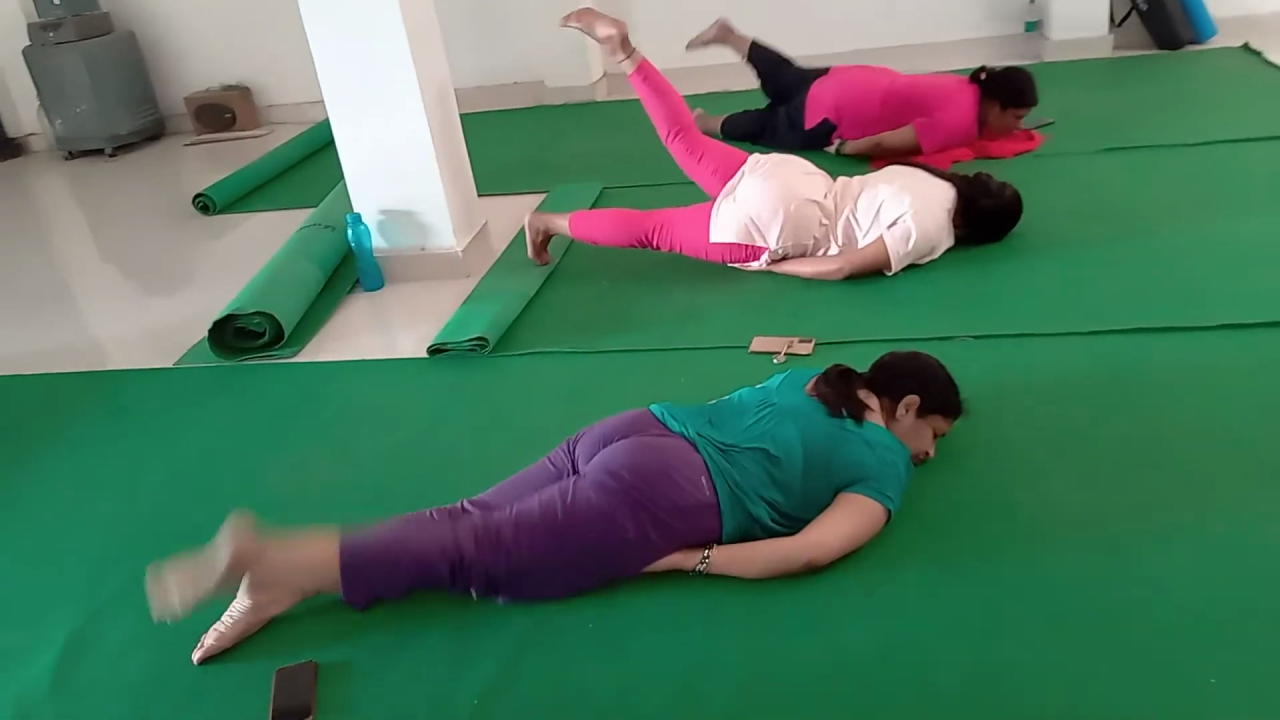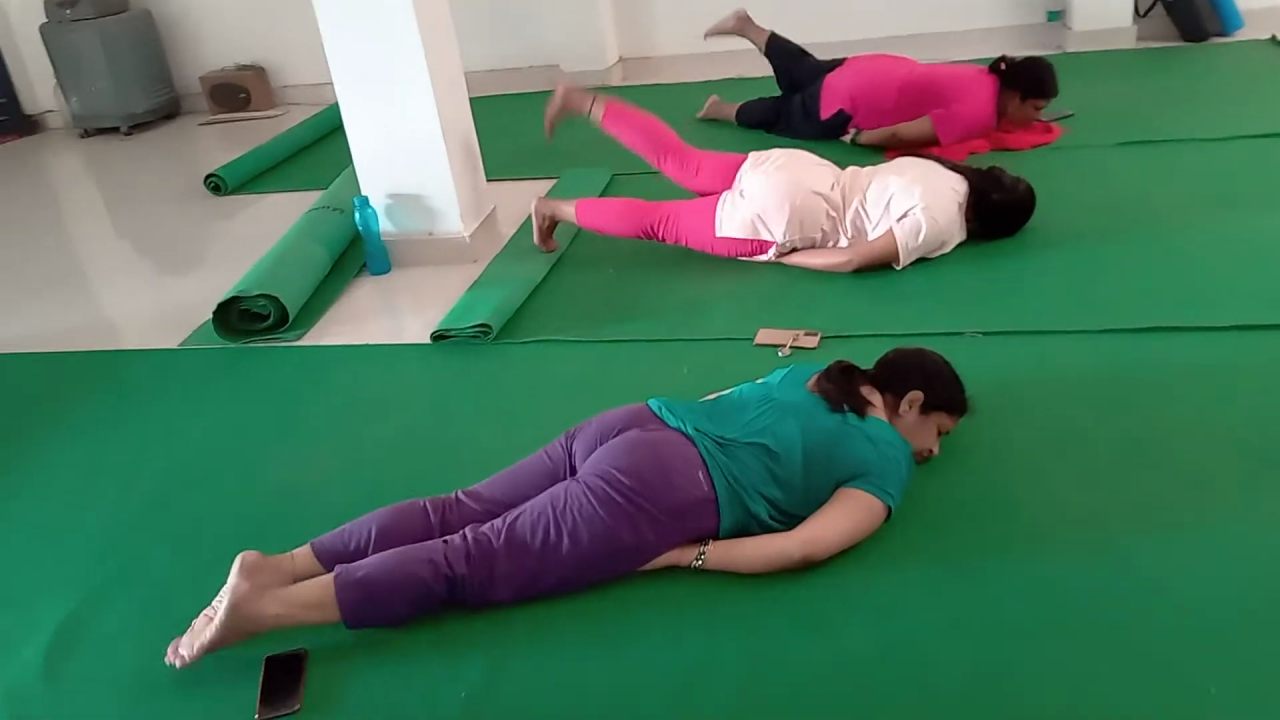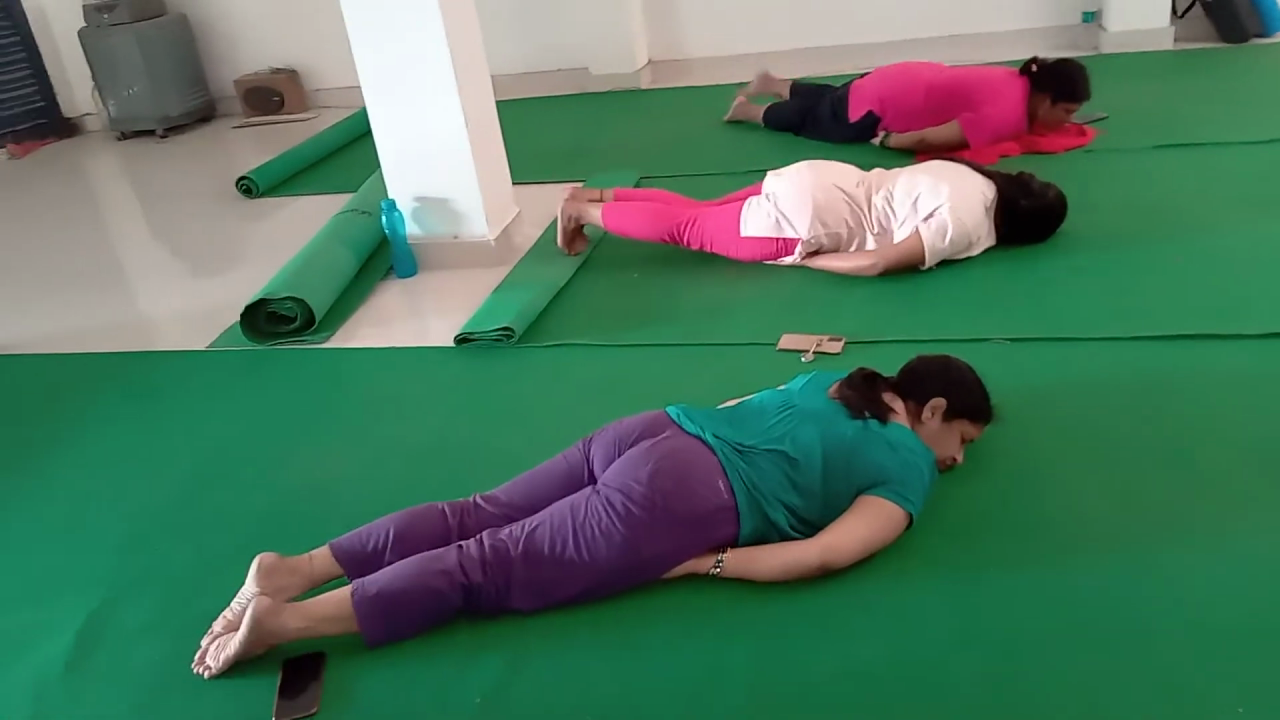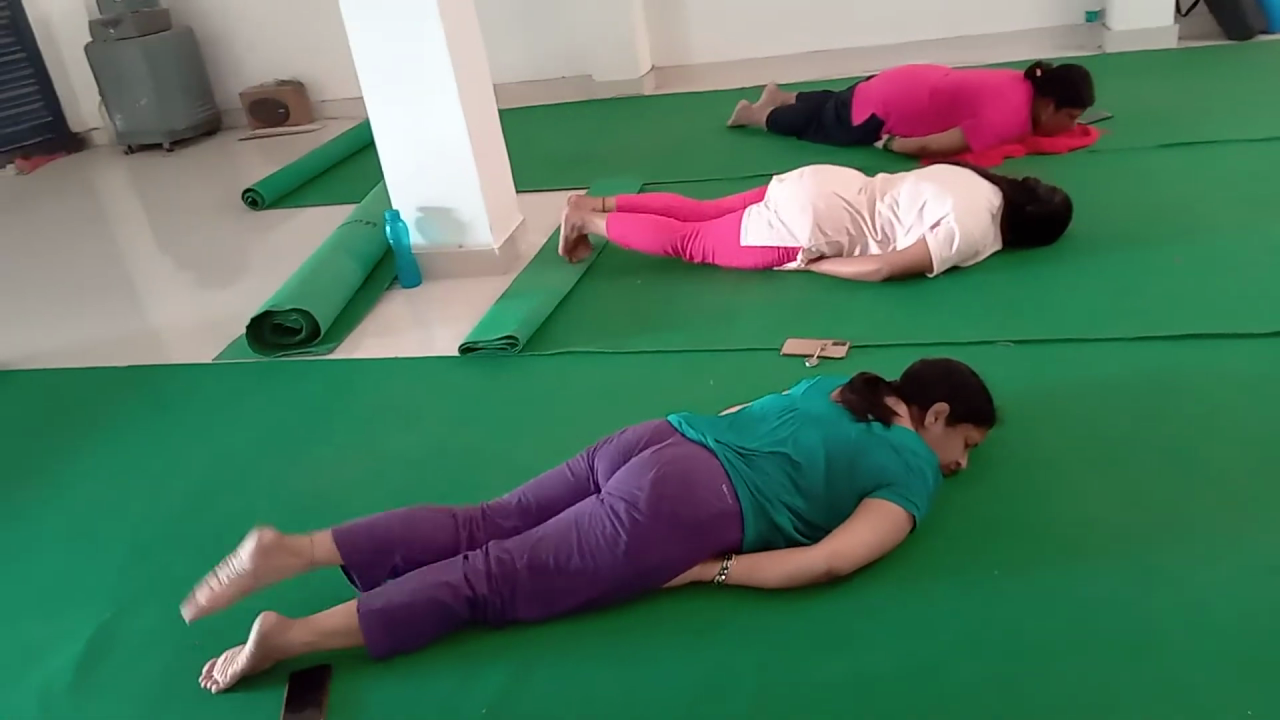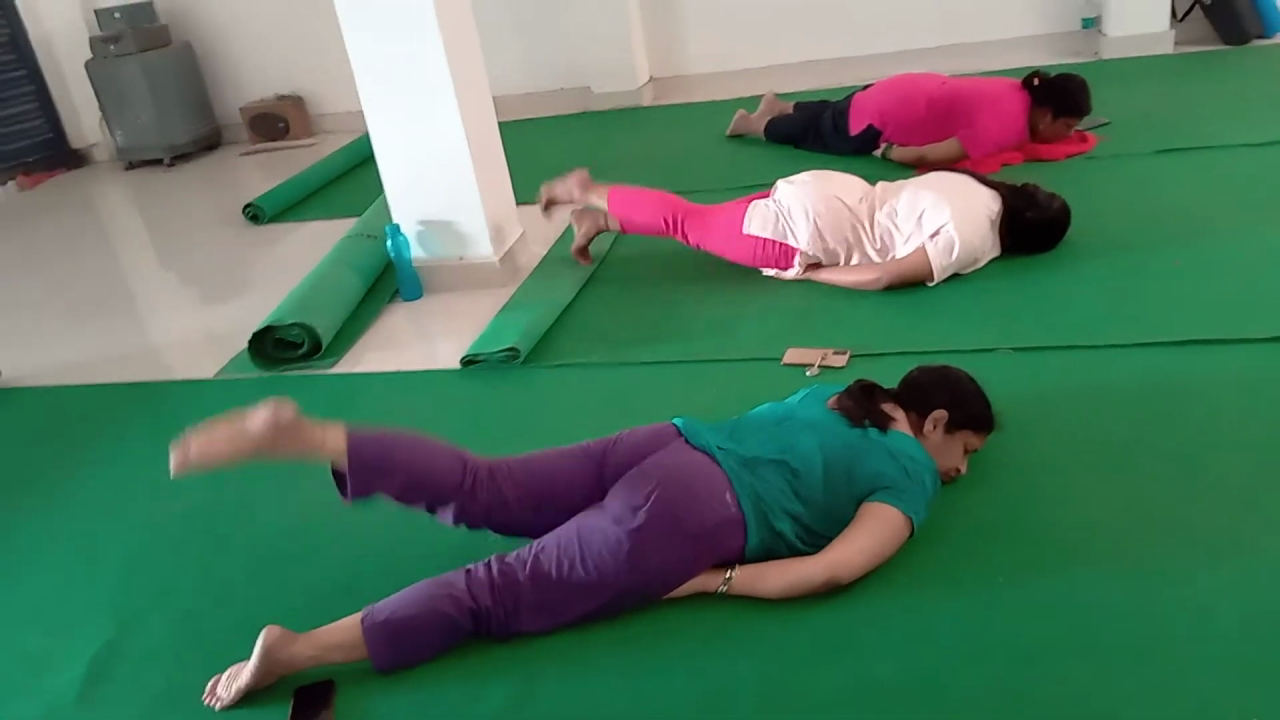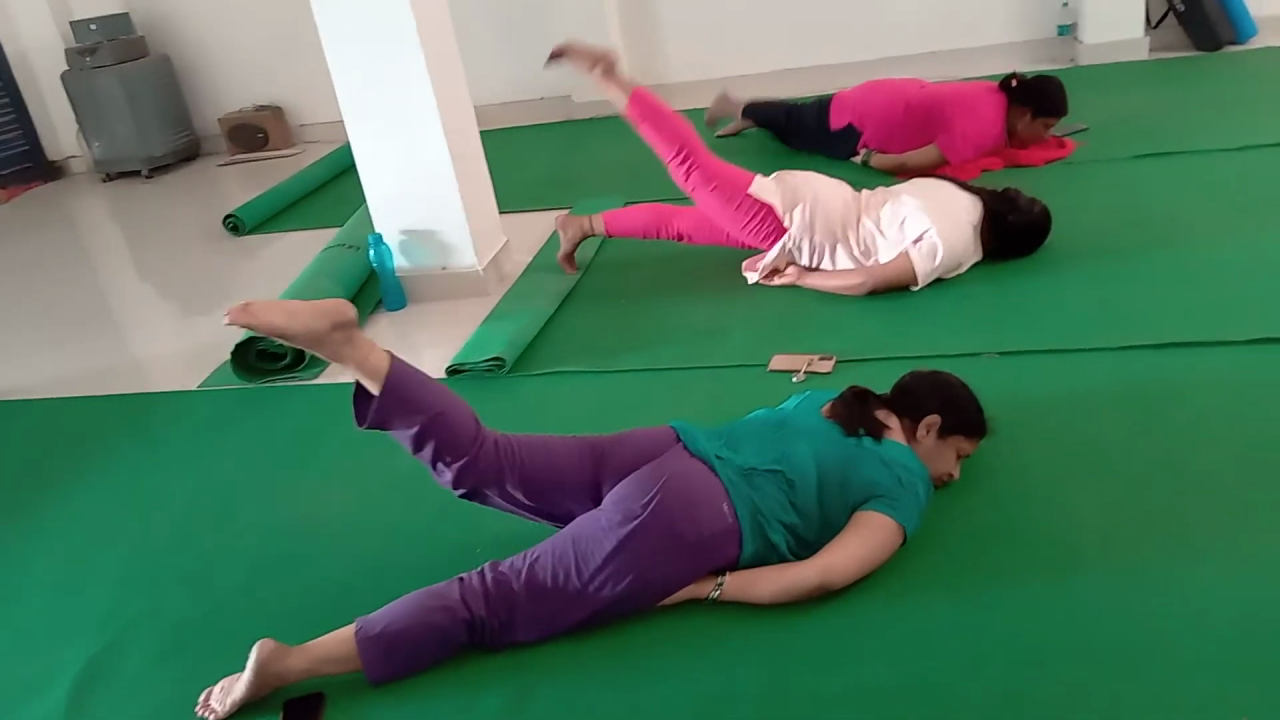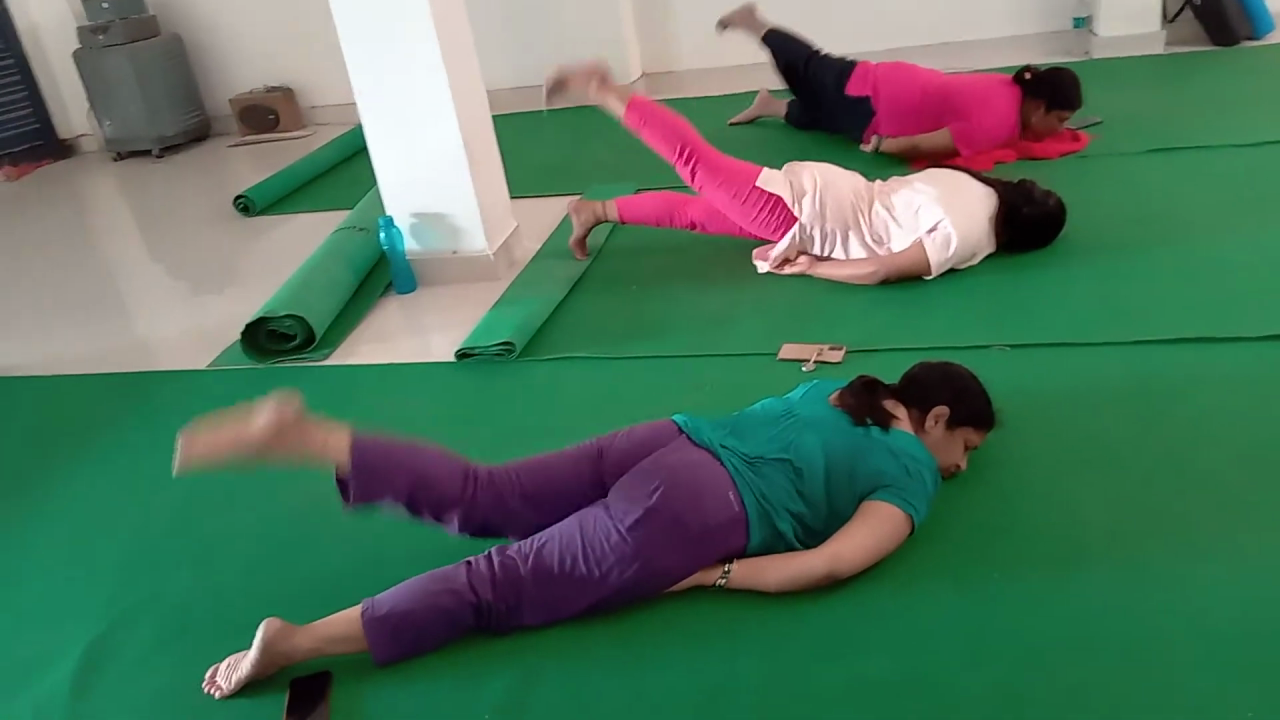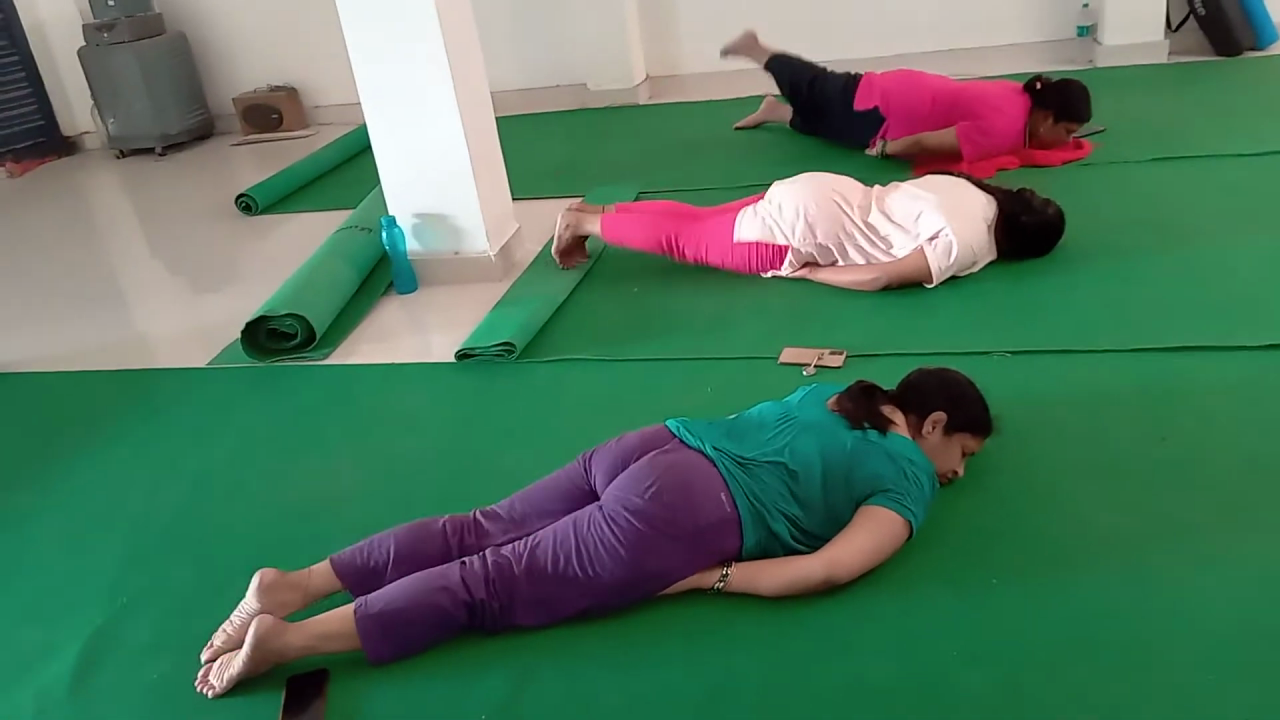
dt=0.3s
person 1, frame 1
left shoulder: (814, 384)
right shoulder: (883, 472)
right elbow: (807, 551)
right wrist: (692, 559)
left hip: (630, 430)
right hip: (657, 492)
left knee: (464, 525)
right knee: (475, 555)
left ankle: (275, 575)
right ankle: (263, 556)
person 1, frame 2
left shoulder: (816, 377)
right shoulder: (886, 463)
right elbow: (806, 546)
right wrist: (688, 554)
left hip: (630, 425)
right hip: (659, 491)
left knee: (457, 514)
right knee: (470, 563)
left ankle: (274, 567)
right ankle: (267, 608)
person 1, frame 3
left shoulder: (839, 384)
right shoulder: (907, 473)
right elbow: (825, 555)
right wrist: (708, 561)
left hip: (649, 431)
right hip: (678, 500)
left knee: (476, 518)
right knee: (490, 569)
left ankle: (292, 568)
right ankle: (284, 619)
person 1, frame 4
left shoulder: (843, 388)
right shoulder: (912, 473)
right elbow: (832, 560)
right wrist: (713, 569)
left hip: (655, 440)
right hip: (684, 508)
left knee: (477, 528)
right knee: (493, 580)
left ankle: (287, 548)
right ankle: (290, 636)
person 1, frame 5
left shoulder: (844, 397)
right shoulder: (910, 481)
right elbow: (833, 568)
right wrist: (713, 580)
left hip: (661, 447)
right hip: (689, 517)
left knee: (467, 491)
right knee: (500, 593)
left ankle: (288, 430)
right ankle: (290, 651)
person 1, frame 6
left shoulder: (836, 404)
right shoulder: (903, 487)
right elbow: (827, 574)
right wrist: (707, 586)
left hip: (658, 449)
right hip: (682, 523)
left knee: (473, 460)
right knee: (492, 603)
left ankle: (341, 336)
person 1, frame 7
left shoulder: (843, 391)
right shoulder: (911, 479)
right elbow: (831, 564)
right wrist: (714, 574)
left hip: (663, 440)
right hip: (690, 513)
left knee: (473, 495)
right knee: (497, 587)
left ankle: (293, 429)
right ankle: (290, 643)
person 1, frame 8
left shoulder: (843, 394)
right shoulder: (908, 481)
right elbow: (830, 568)
right wrist: (711, 576)
left hip: (653, 446)
right hip: (682, 513)
left knee: (477, 536)
right knee: (490, 584)
left ankle: (290, 585)
right ankle: (286, 639)
person 2, frame 1
left shoulder: (930, 179)
right shoulder: (928, 233)
right elbow: (842, 267)
right wrist: (771, 263)
left hip: (784, 175)
right hip: (770, 221)
left knee: (684, 140)
right knee: (653, 232)
left ankle: (622, 48)
right ankle: (551, 222)
person 2, frame 2
left shoulder: (944, 171)
right shoulder: (939, 223)
right elbow: (853, 260)
right wrist: (781, 255)
left hip: (796, 174)
right hip: (783, 216)
left knee: (676, 158)
right knee: (661, 221)
left ankle: (583, 102)
right ankle: (558, 208)
person 2, frame 3
left shoulder: (974, 177)
right shoulder: (967, 226)
right elbow: (880, 262)
right wrist: (811, 261)
left hip: (821, 181)
right hip: (807, 219)
left knee: (696, 210)
right knee: (689, 228)
left ankle: (595, 195)
right ankle: (586, 212)
person 2, frame 4
left shoulder: (976, 179)
right shoulder: (973, 232)
right elbow: (884, 268)
right wrist: (814, 265)
left hip: (824, 185)
right hip: (810, 226)
left knee: (700, 212)
right knee: (692, 241)
left ankle: (599, 204)
right ankle: (588, 221)
person 2, frame 5
left shoulder: (978, 189)
right shoulder: (972, 242)
right elbow: (889, 276)
right wrist: (817, 278)
left hip: (828, 194)
right hip: (811, 233)
left knee: (696, 222)
right knee: (690, 222)
left ankle: (598, 216)
right ankle: (586, 192)
person 2, frame 6
left shoulder: (958, 194)
right shoulder: (953, 248)
right elbow: (869, 283)
right wrist: (801, 277)
left hip: (815, 198)
right hip: (794, 218)
left knee: (682, 224)
right knee: (692, 166)
left ankle: (586, 225)
right ankle: (608, 81)
person 2, frame 7
left shoulder: (974, 183)
right shoulder: (967, 238)
right elbow: (879, 272)
right wrist: (810, 268)
left hip: (829, 188)
right hip: (808, 208)
left knee: (694, 214)
right knee: (696, 165)
left ankle: (599, 211)
right ankle: (599, 88)
person 2, frame 8
left shoulder: (973, 191)
right shoulder: (969, 244)
right elbow: (881, 278)
right wrist: (813, 273)
left hip: (824, 197)
right hip: (804, 232)
left knee: (696, 222)
right knee: (683, 239)
left ankle: (588, 219)
right ankle: (589, 220)
person 3, frame 1
left shoulder: (972, 89)
right shoulder: (959, 123)
right elbow: (882, 145)
right wrist: (840, 147)
left hip: (856, 84)
right hip: (829, 113)
left knee: (787, 81)
right knee: (767, 129)
left ankle: (727, 34)
right ankle: (709, 124)
person 3, frame 2
left shoulder: (992, 78)
right shoulder: (978, 114)
right elbow: (899, 136)
right wrist: (856, 138)
left hip: (874, 74)
right hip: (844, 103)
left knee: (803, 72)
right knee: (783, 117)
left ankle: (745, 25)
right ankle: (724, 110)
person 3, frame 3
left shoulder: (1022, 82)
right shoulder: (1008, 117)
right elbow: (927, 140)
right wrist: (886, 140)
left hip: (903, 82)
right hip: (876, 107)
left knee: (828, 102)
right knee: (811, 119)
left ankle: (771, 84)
right ankle: (751, 110)
person 3, frame 4
left shoulder: (1026, 83)
right shoulder: (1011, 119)
right elbow: (930, 146)
right wrist: (889, 144)
left hip: (907, 84)
right hip: (881, 109)
left knee: (830, 108)
right knee: (818, 123)
left ankle: (779, 95)
right ankle: (754, 114)
person 3, frame 5
left shoulder: (1023, 92)
right shoulder: (1007, 128)
right elbow: (929, 156)
right wrist: (887, 152)
left hip: (909, 92)
right hip: (881, 118)
left knee: (832, 116)
right knee: (818, 131)
left ankle: (778, 106)
right ankle: (753, 123)
person 3, frame 6
left shoulder: (1001, 95)
right shoulder: (985, 131)
right elbow: (909, 163)
right wrist: (868, 159)
left hip: (891, 97)
right hip: (864, 118)
left knee: (803, 121)
right knee: (798, 124)
left ankle: (747, 112)
right ankle: (733, 108)
person 3, frame 7
left shoulder: (1014, 90)
right shoulder: (995, 126)
right elbow: (916, 147)
right wrist: (877, 145)
left hip: (893, 87)
right hip: (872, 97)
left knee: (820, 114)
right knee: (809, 68)
left ankle: (771, 105)
person 3, frame 8
left shoulder: (1025, 96)
right shoulder: (1004, 130)
right elbow: (923, 143)
right wrist: (884, 148)
left hip: (904, 93)
right hip: (882, 108)
left knee: (825, 115)
right knee: (815, 90)
left ankle: (776, 110)
right ankle: (754, 50)
